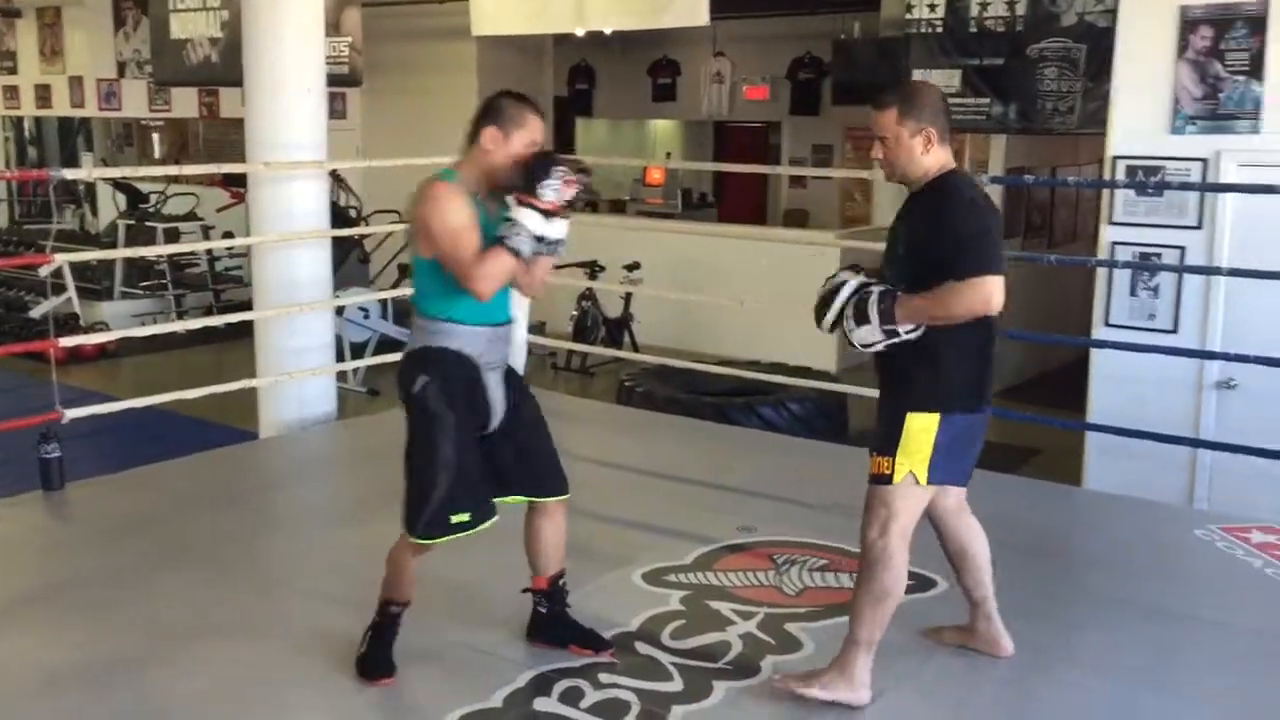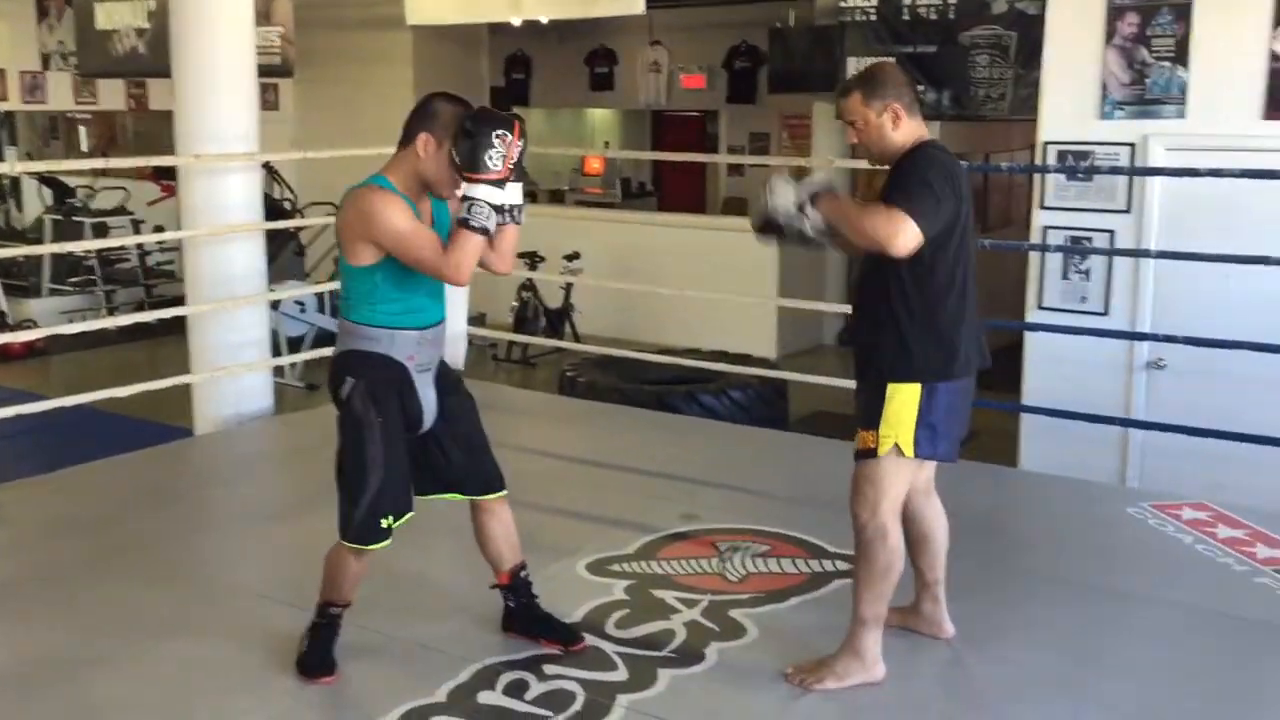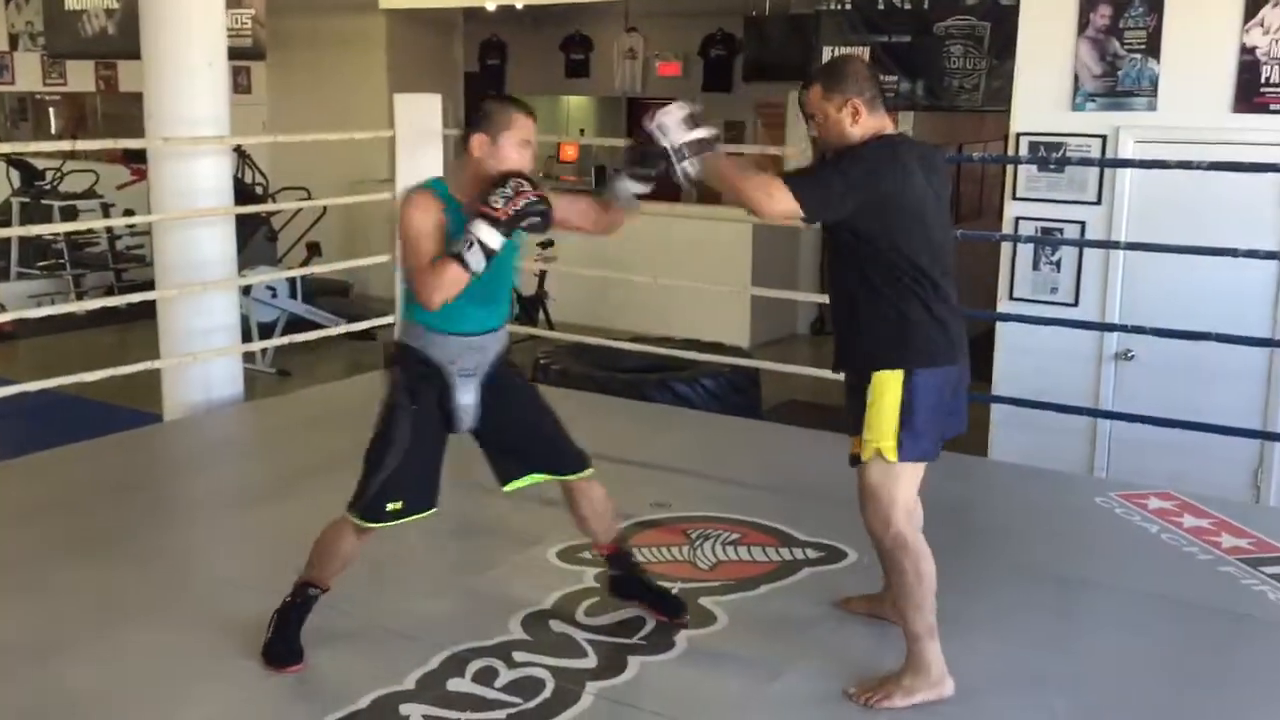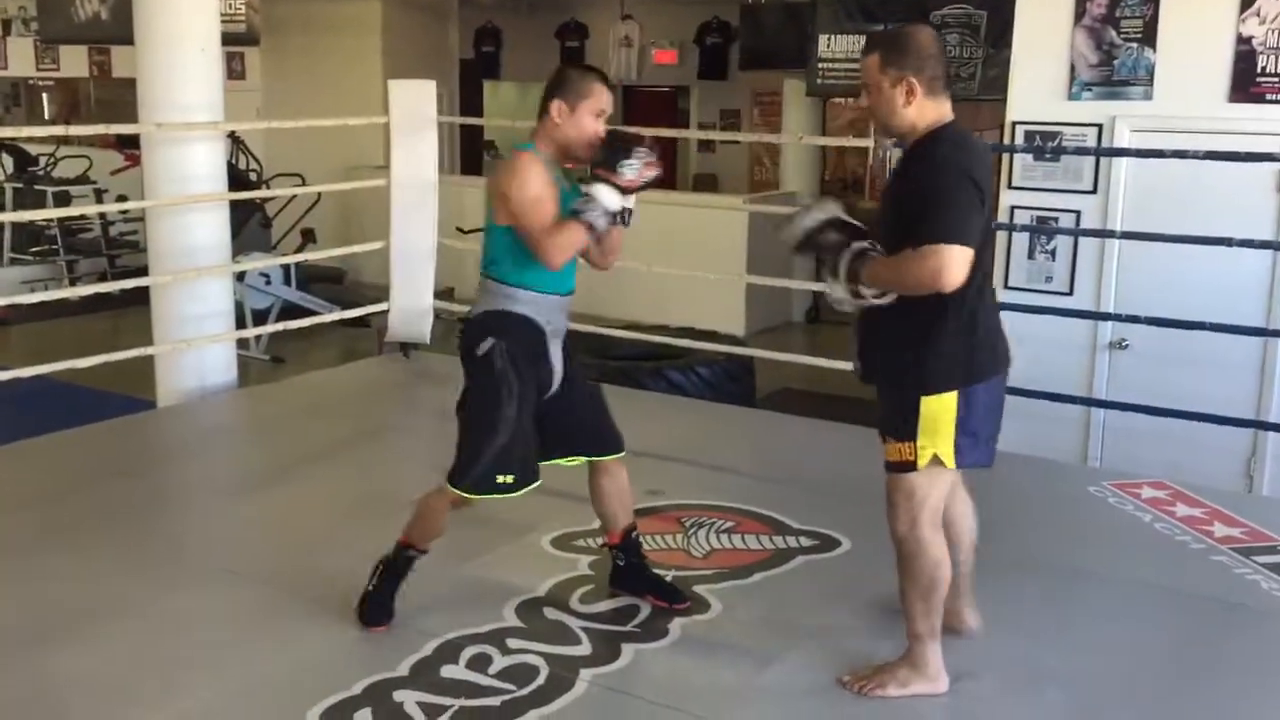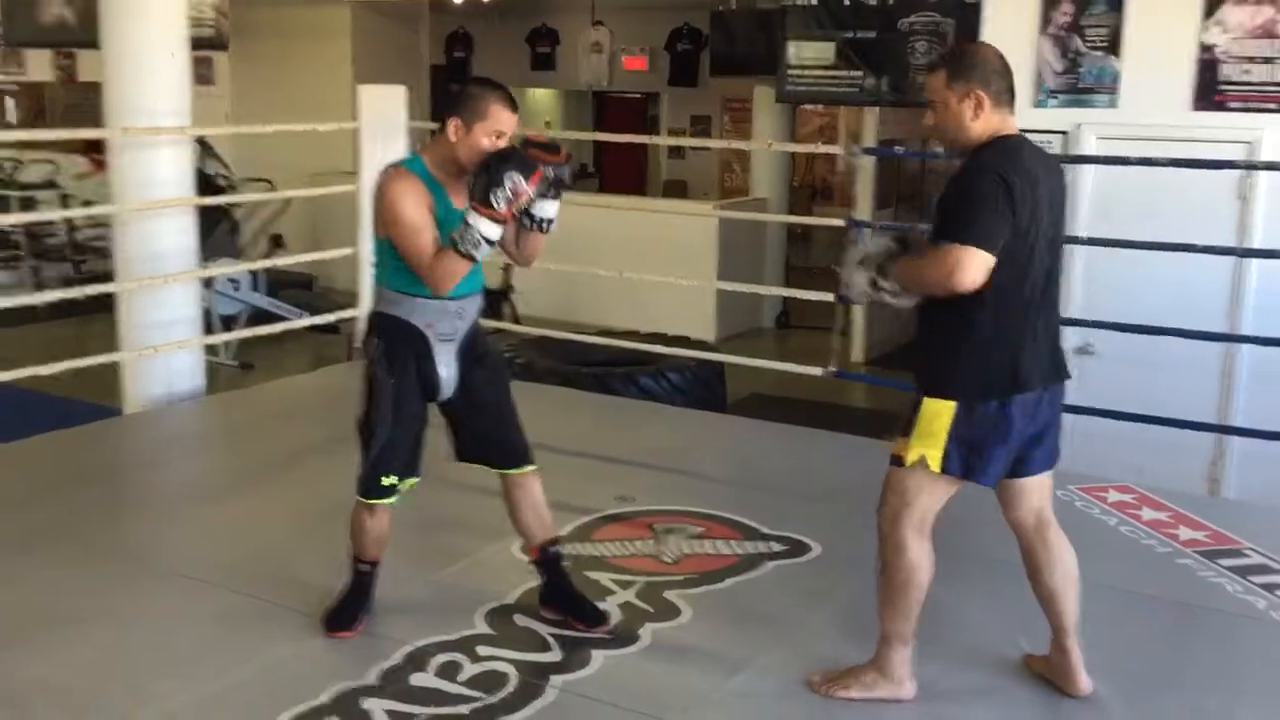
dt=0.5s
person 1, frame 1
left shoulder: (961, 205)
right shoulder: (928, 200)
left elbow: (984, 295)
left wrist: (895, 311)
right wrist: (867, 284)
left hip: (938, 397)
right hip: (933, 390)
left knee: (885, 528)
right knee: (949, 508)
left ankle: (850, 672)
right ankle: (988, 628)
person 1, frame 2
left shoulder: (927, 168)
right shoulder: (923, 168)
left elbow: (894, 237)
right elbow: (885, 238)
left wrist: (821, 203)
right wrist: (821, 217)
left hip: (915, 369)
right hip: (928, 362)
left knee: (874, 506)
right knee: (915, 489)
left ankle: (862, 652)
right ankle: (931, 608)
person 1, frame 3
left shoulder: (872, 164)
right shoulder: (922, 160)
left elbow: (772, 202)
left wrist: (699, 150)
left hip: (900, 364)
right hip: (921, 355)
left knee: (888, 514)
right knee: (892, 491)
left ankle: (927, 668)
right ankle: (898, 595)
person 1, frame 4
left shoulder: (948, 161)
right shoulder: (932, 150)
left elbow: (944, 269)
left wrist: (860, 268)
right wrist: (845, 232)
left hip: (943, 368)
right hip: (935, 358)
left knee: (913, 513)
right knee: (941, 492)
left ankle: (923, 664)
right ankle: (957, 602)
person 1, frame 5
left shoulder: (990, 169)
right shoulder: (1038, 166)
left elbow: (963, 271)
left wrist: (894, 270)
right wrist: (917, 262)
left hip: (974, 384)
right hip: (1032, 374)
left knee: (902, 517)
right knee: (1034, 518)
left ankle: (891, 669)
right ankle: (1068, 660)
person 2, frame 1
left shoulder: (498, 199)
right shoulder: (442, 197)
left elbow: (532, 283)
right elbow: (478, 281)
left wrist: (551, 213)
right wrist: (528, 210)
left hip: (493, 367)
right hip: (442, 372)
left knee: (549, 492)
right knee: (432, 524)
left ankle: (549, 615)
right ankle: (383, 627)
person 2, frame 2
left shoulder: (438, 198)
right shoulder: (371, 203)
left elbow: (500, 262)
right elbow: (455, 269)
left wrist: (503, 179)
right wrist: (482, 182)
left hip: (428, 368)
right hip: (374, 375)
left knee: (488, 491)
right knee: (366, 528)
left ankle: (521, 607)
right ankle: (324, 629)
person 2, frame 3
left shoulder: (523, 199)
right shoulder: (424, 205)
left elbow: (603, 220)
right elbow: (431, 293)
left wrist: (634, 175)
right wrist: (489, 224)
left hip: (490, 368)
right hip: (428, 374)
left knee: (577, 473)
right knee: (372, 512)
left ankle: (626, 576)
right ankle: (293, 615)
person 2, frame 4
left shoulder: (565, 174)
right shoulder: (522, 168)
left elbow: (603, 258)
right elbow: (553, 254)
left wrist: (617, 191)
right wrist: (607, 189)
left hip: (546, 337)
right hip: (505, 337)
left knee: (607, 452)
right knee: (473, 480)
left ankle: (628, 565)
right ankle: (393, 568)
person 2, frame 5
left shoulder: (485, 176)
right shoulder: (402, 184)
left elbow: (525, 255)
right elbow: (440, 278)
left wrist: (544, 192)
right wrist: (490, 212)
left hip: (464, 337)
right hip: (402, 340)
left knee: (518, 463)
right knee: (379, 484)
left ankle: (555, 585)
right ankle: (361, 586)
